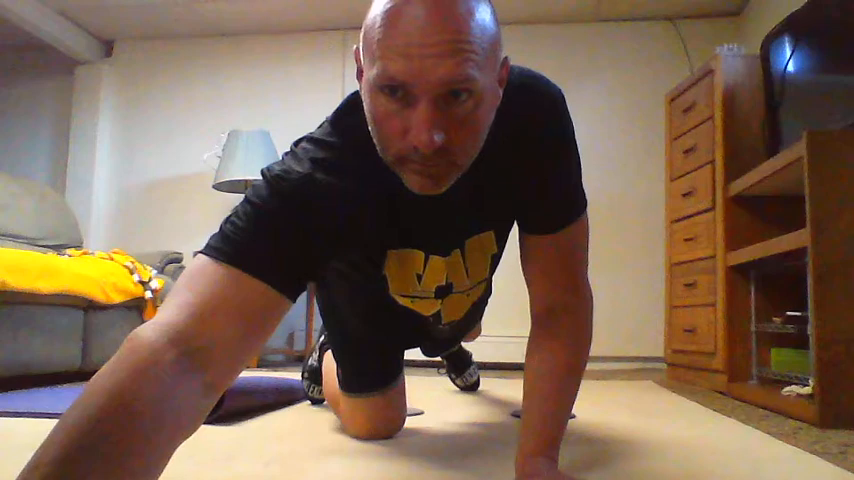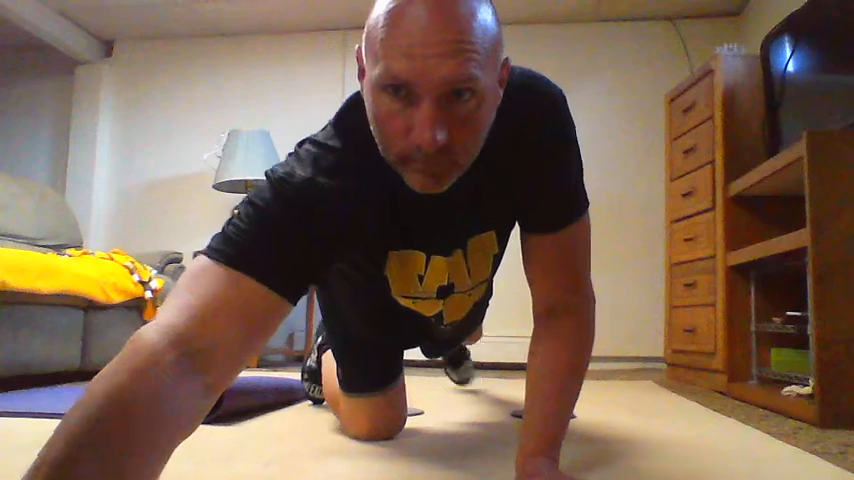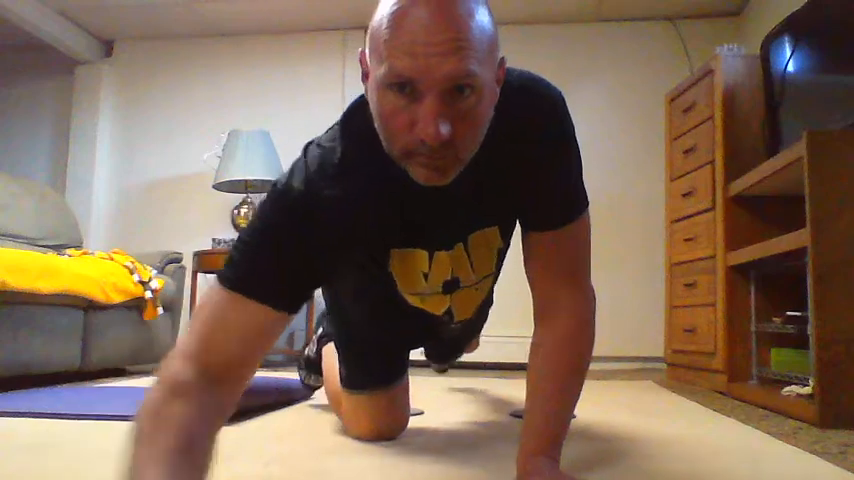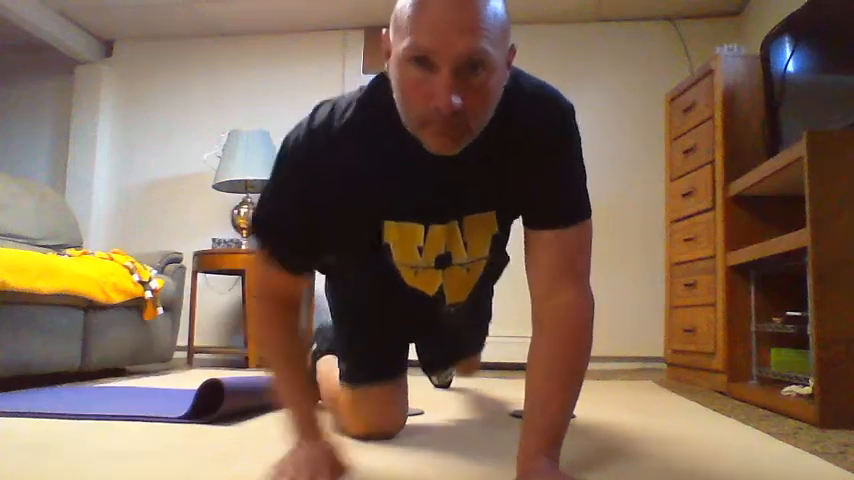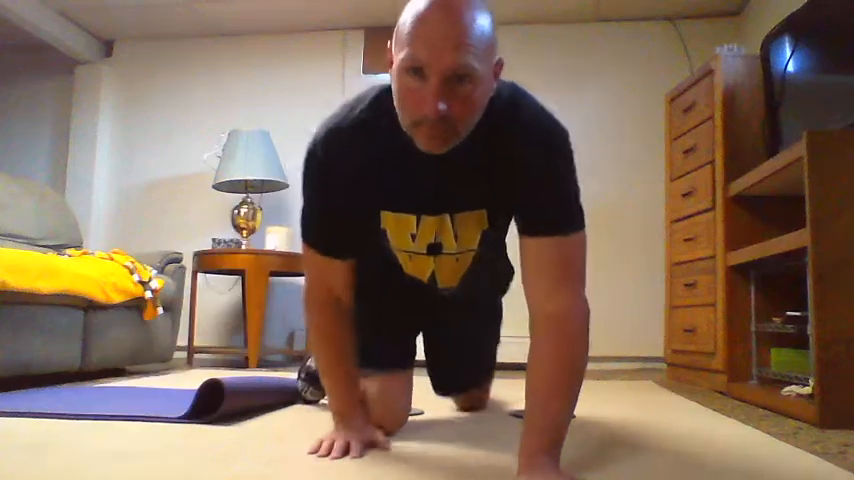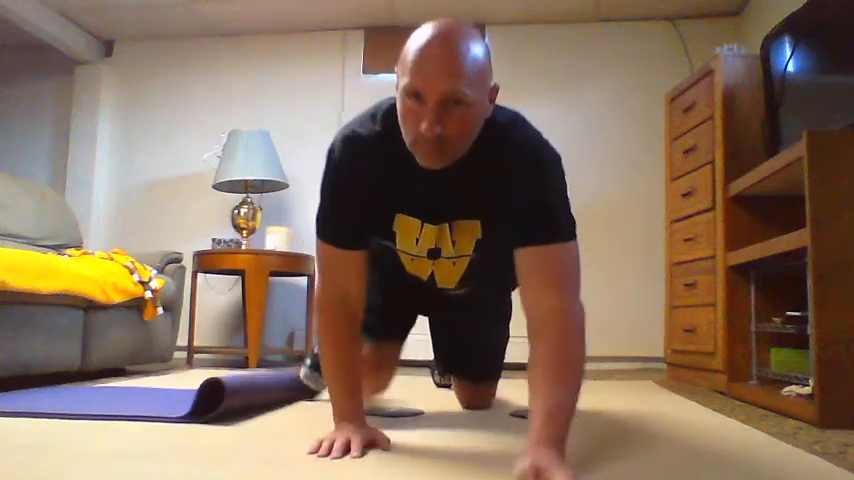
dt=0.2s
person 1, frame 1
left shoulder: (536, 117)
right shoulder: (313, 178)
left elbow: (560, 304)
right elbow: (183, 353)
left hip: (459, 295)
right hip: (366, 297)
left knee: (455, 333)
left ankle: (446, 347)
right ankle: (327, 360)
person 1, frame 2
left shoulder: (537, 117)
right shoulder: (316, 181)
left elbow: (563, 303)
right elbow: (180, 355)
left hip: (461, 296)
right hip: (366, 298)
left knee: (456, 335)
left ankle: (446, 343)
right ankle: (328, 358)
person 1, frame 3
left shoulder: (539, 119)
right shoulder: (319, 186)
left elbow: (563, 300)
right elbow: (200, 372)
left hip: (467, 289)
right hip: (371, 301)
left knee: (451, 347)
right ankle: (329, 350)
person 1, frame 4
left shoulder: (544, 123)
right shoulder: (324, 144)
left elbow: (563, 297)
right elbow: (275, 290)
right wrist: (308, 435)
left hip: (466, 287)
right hip: (369, 286)
left knee: (459, 361)
left ankle: (439, 355)
right ankle: (328, 356)
person 1, frame 5
left shoulder: (536, 138)
right shoulder: (340, 143)
left elbow: (559, 302)
right elbow: (327, 292)
right wrist: (347, 416)
left hip: (472, 286)
right hip: (382, 279)
left knee: (473, 401)
right knee: (384, 414)
left ankle: (444, 358)
right ankle: (329, 363)
person 1, frame 6
left shoulder: (528, 157)
right shoulder: (355, 150)
left elbow: (555, 306)
right elbow: (339, 293)
right wrist: (347, 418)
left hip: (480, 283)
right hip: (392, 268)
left knee: (476, 400)
right knee: (370, 377)
left ankle: (449, 359)
right ankle: (327, 358)
